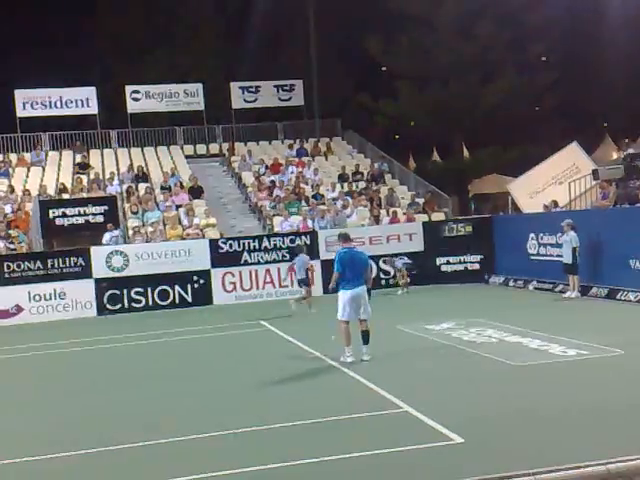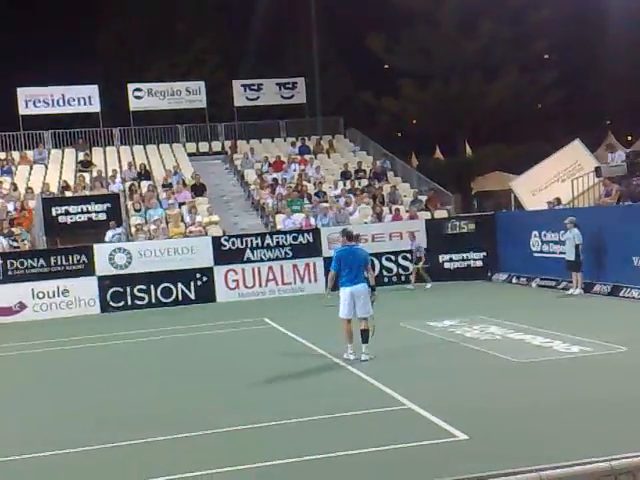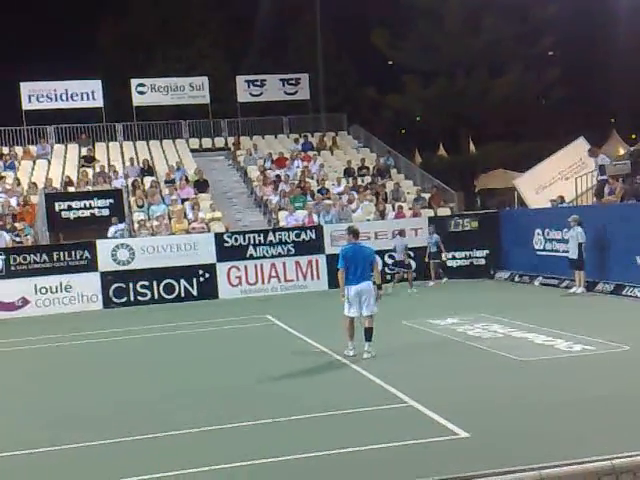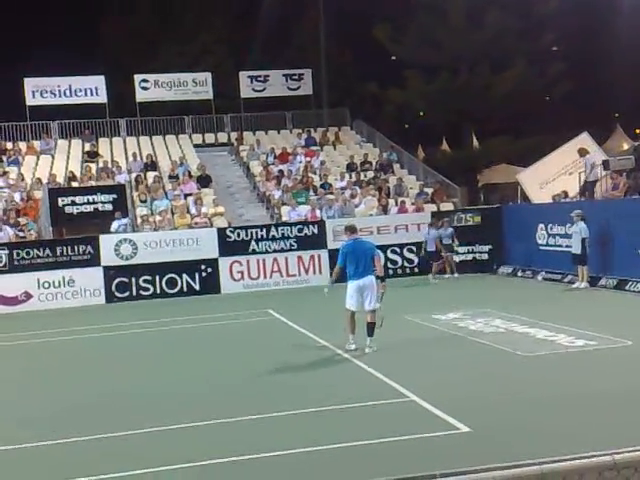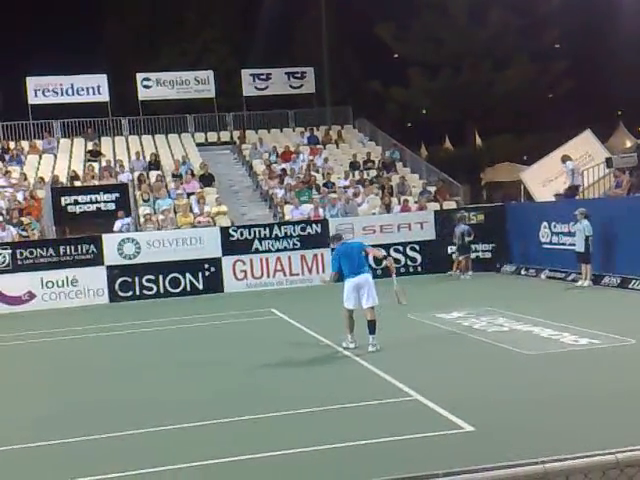
dt=0.5s
person 1, frame 1
left shoulder: (340, 254)
right shoulder: (363, 255)
left elbow: (336, 275)
right elbow: (368, 275)
left wrist: (332, 285)
right wrist: (367, 289)
left hip: (346, 291)
right hip: (361, 290)
left knee: (344, 322)
right knee: (363, 321)
left ankle: (348, 354)
right ankle: (365, 352)
person 1, frame 2
left shoulder: (339, 253)
right shoulder: (363, 252)
left elbow: (333, 273)
right elbow: (370, 272)
left wrist: (329, 288)
right wrist: (373, 288)
left hip: (346, 289)
right hip: (362, 287)
left knee: (347, 320)
right knee: (364, 319)
left ankle: (350, 352)
right ankle: (365, 351)
person 1, frame 3
left shoulder: (344, 251)
right shoulder: (369, 250)
left elbow: (341, 272)
right elbow: (376, 270)
left wrist: (342, 290)
right wrist: (379, 287)
left hip: (352, 287)
right hip: (367, 285)
left knee: (349, 318)
right knee: (368, 317)
left ankle: (351, 348)
right ankle: (367, 349)
person 1, frame 4
left shoulder: (345, 247)
right shoulder: (370, 245)
left elbow: (339, 267)
right elbow: (378, 263)
left wrist: (333, 278)
left hip: (354, 282)
right hip: (369, 280)
left knee: (351, 312)
right knee: (371, 311)
left ankle: (352, 342)
right ankle: (369, 344)
person 1, frame 5
left shoulder: (337, 252)
right shoulder: (358, 244)
left elbow: (335, 274)
right elbow: (373, 251)
left wrist: (328, 281)
right wrist: (386, 258)
left hip: (351, 281)
right hip: (365, 277)
left knee: (348, 311)
right knee: (369, 309)
left ankle: (351, 340)
right ankle: (372, 342)
